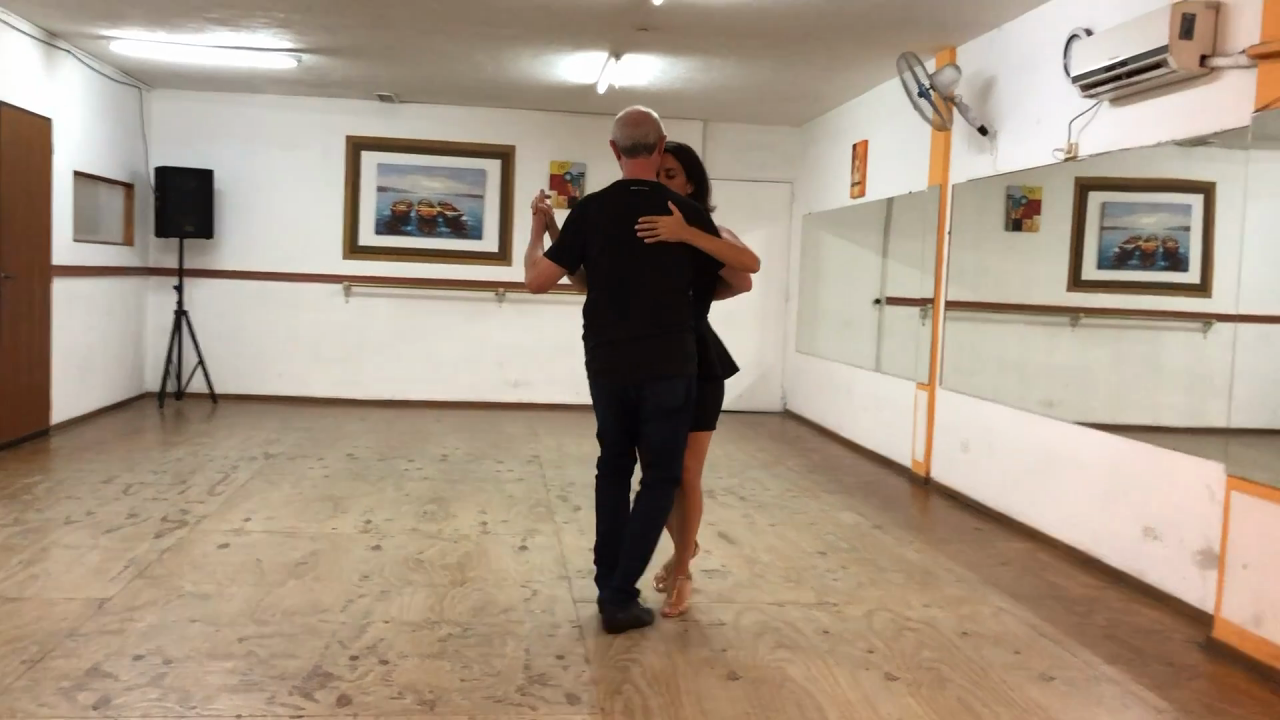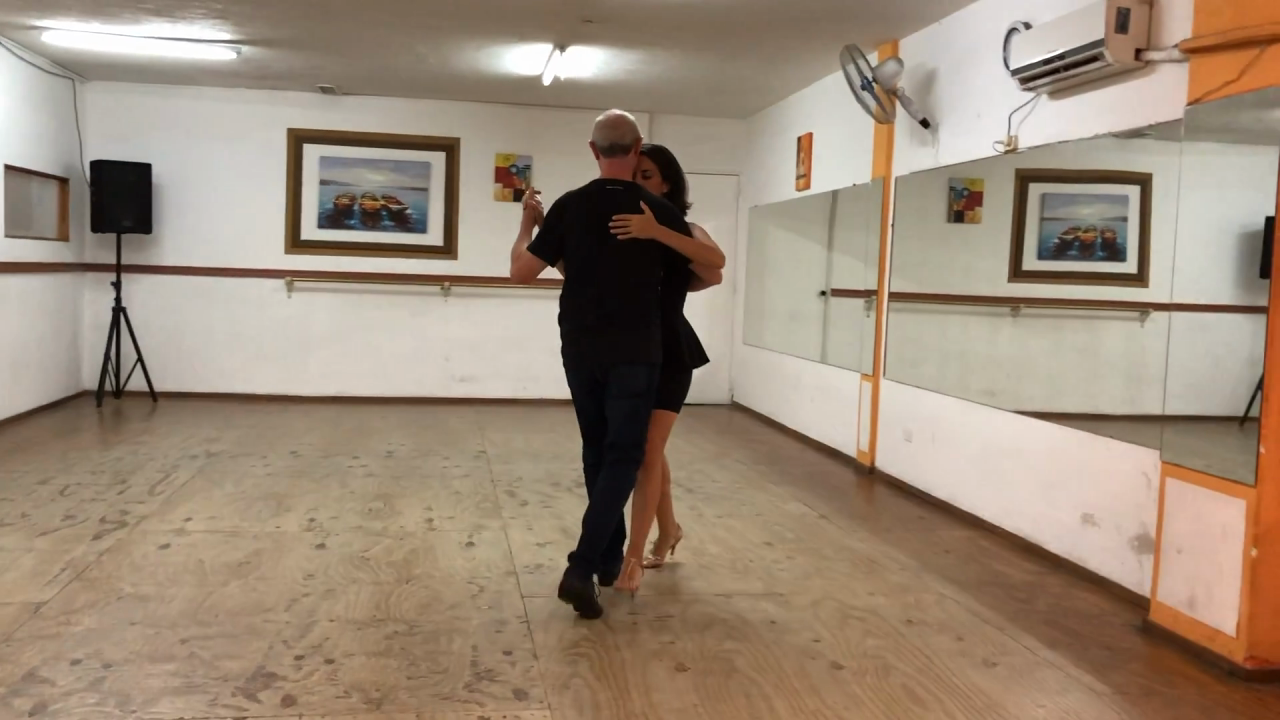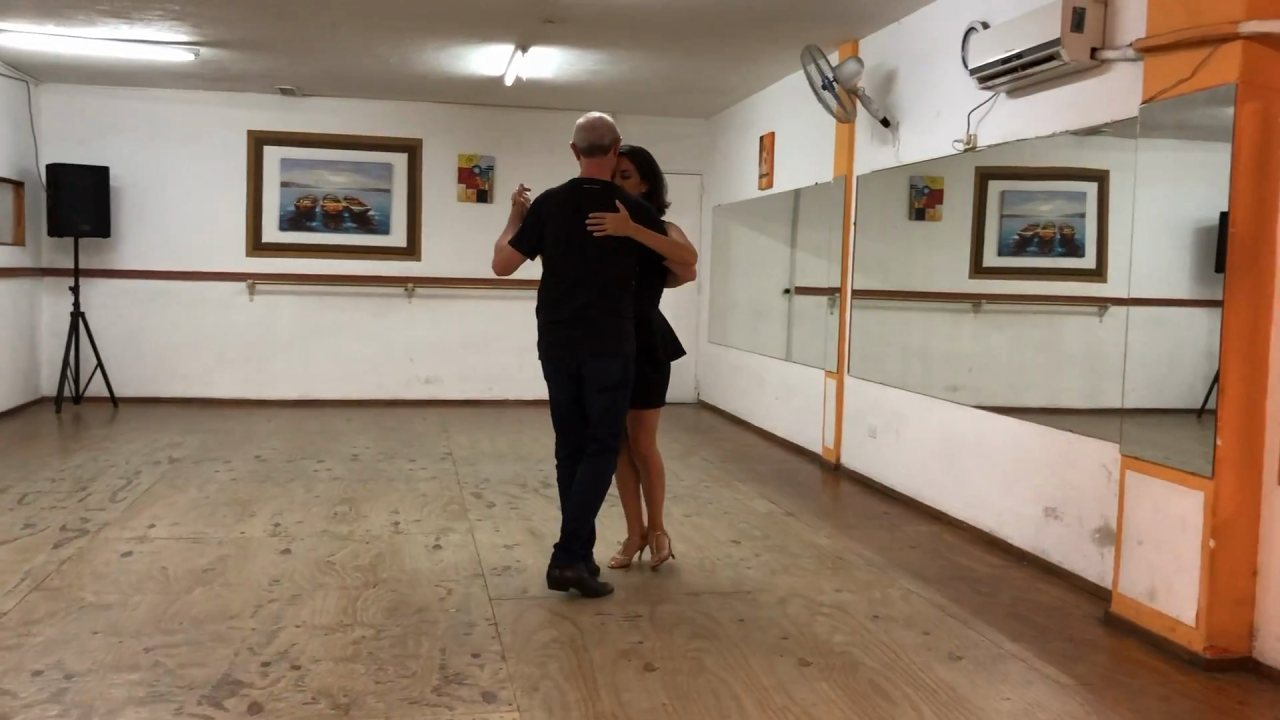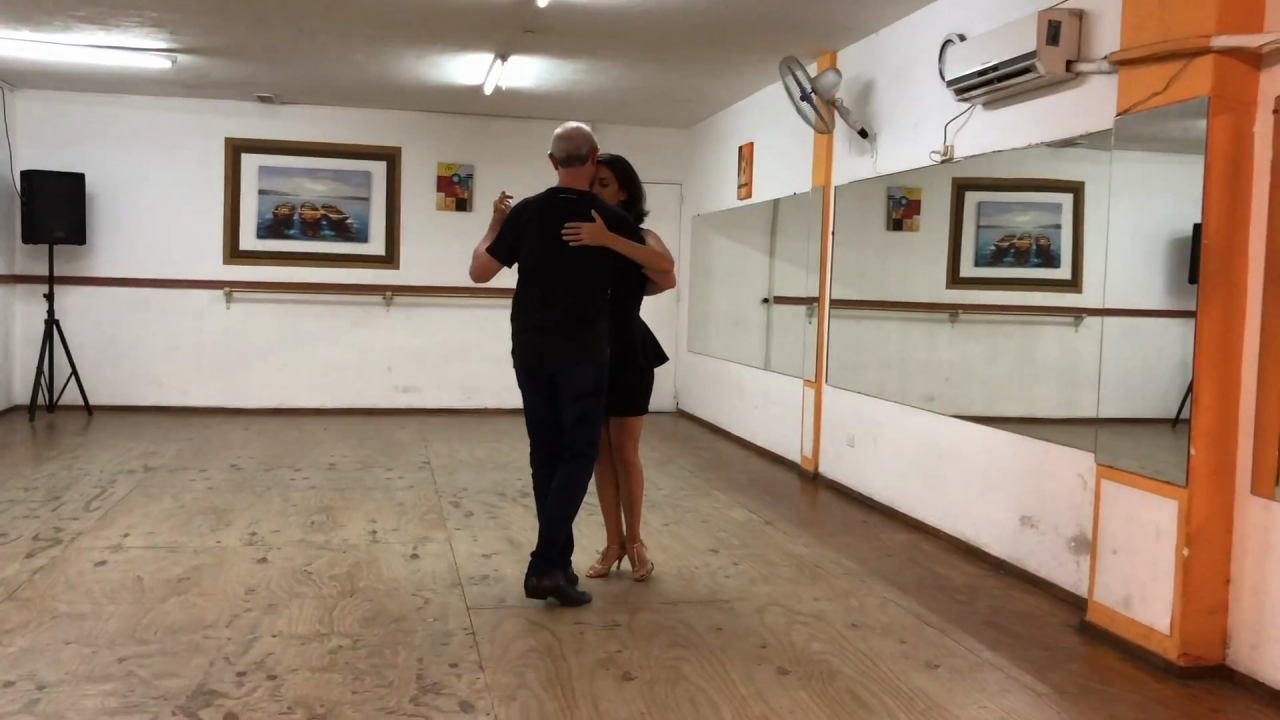
dt=0.5s
person 1, frame 1
left shoulder: (590, 210)
right shoulder: (687, 214)
left elbow: (537, 280)
left wrist: (538, 229)
right wrist: (695, 289)
left hip: (607, 365)
right hip: (668, 368)
left knee: (613, 467)
right knee: (660, 477)
left ankle: (608, 580)
right ankle: (621, 597)
person 1, frame 2
left shoulder: (570, 207)
right shoulder: (659, 211)
left elbow: (521, 271)
left wrist: (527, 224)
right wrist: (669, 284)
left hip: (581, 352)
right hip: (634, 353)
left knee: (598, 453)
right knee: (621, 457)
left ankle: (609, 556)
right ankle: (582, 566)
person 1, frame 3
left shoulder: (549, 204)
right shoulder: (635, 211)
left elbow: (502, 264)
left wrist: (515, 217)
right wrist: (644, 279)
left hip: (557, 346)
right hip: (609, 348)
left knee: (570, 448)
right knee: (601, 448)
left ankle: (578, 554)
right ankle: (568, 556)
person 1, frame 4
left shoulder: (526, 213)
right shoulder: (612, 220)
left elbow: (480, 271)
left wrist: (496, 224)
left hip: (531, 354)
right hip: (583, 357)
left knee: (545, 457)
right knee: (577, 456)
left ankle: (557, 561)
right ankle: (546, 564)
person 2, frame 1
left shoulder: (710, 236)
right shoulder: (635, 235)
left elbow: (750, 266)
right elbow: (587, 280)
left wrist: (687, 233)
right wrist: (551, 226)
left hip: (696, 365)
left knee: (685, 473)
left ankle: (682, 573)
right ankle: (683, 544)
person 2, frame 2
left shoulder: (684, 232)
right shoulder: (606, 231)
left elbow: (716, 264)
left wrist: (656, 232)
right wrist: (539, 221)
left hip: (669, 351)
left knee: (646, 450)
right knee: (646, 450)
left ankle: (629, 559)
right ankle: (668, 531)
person 2, frame 3
left shoulder: (660, 230)
right shoulder: (597, 227)
left elbow: (689, 262)
left wrist: (632, 230)
left hip: (645, 346)
left knee: (642, 443)
right knee: (617, 444)
left ankle: (657, 530)
right ankle: (635, 534)
person 2, frame 4
left shoulder: (639, 238)
right shoulder: (576, 237)
left elbow: (666, 269)
left wrist: (609, 239)
left hip: (628, 354)
left knee: (625, 452)
right knee: (600, 452)
left ankle: (634, 540)
right ankle: (613, 542)
